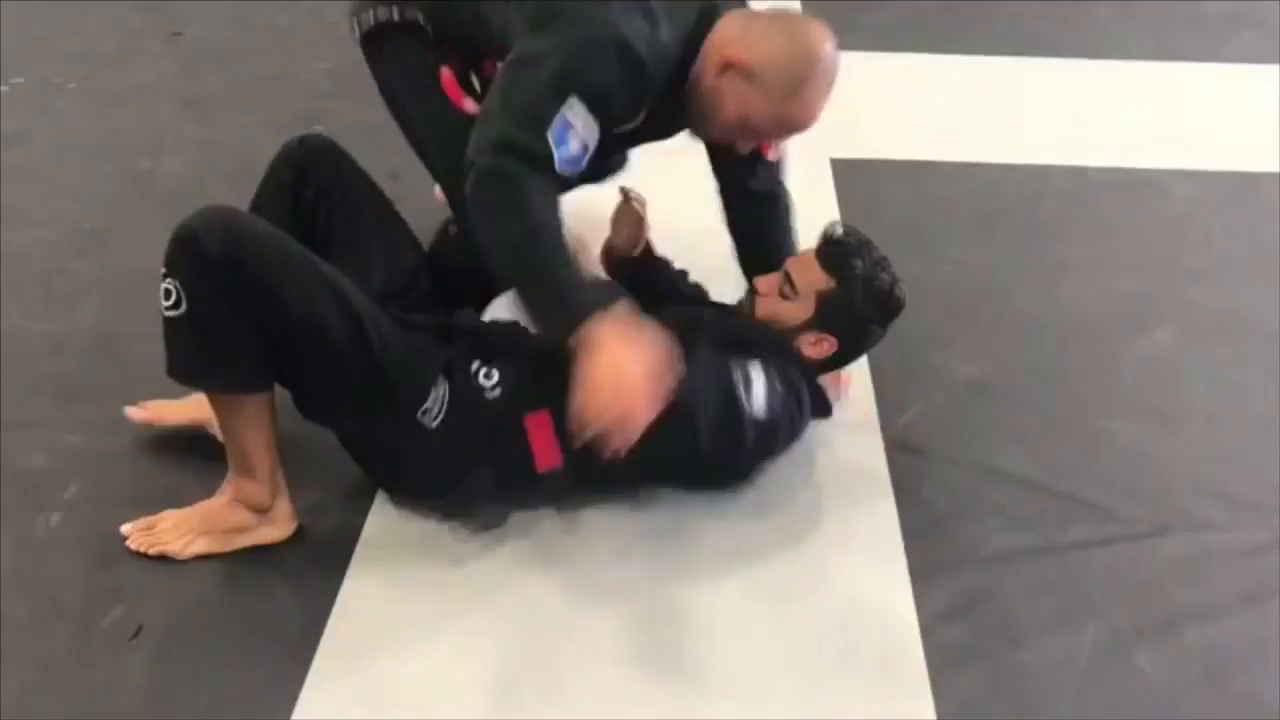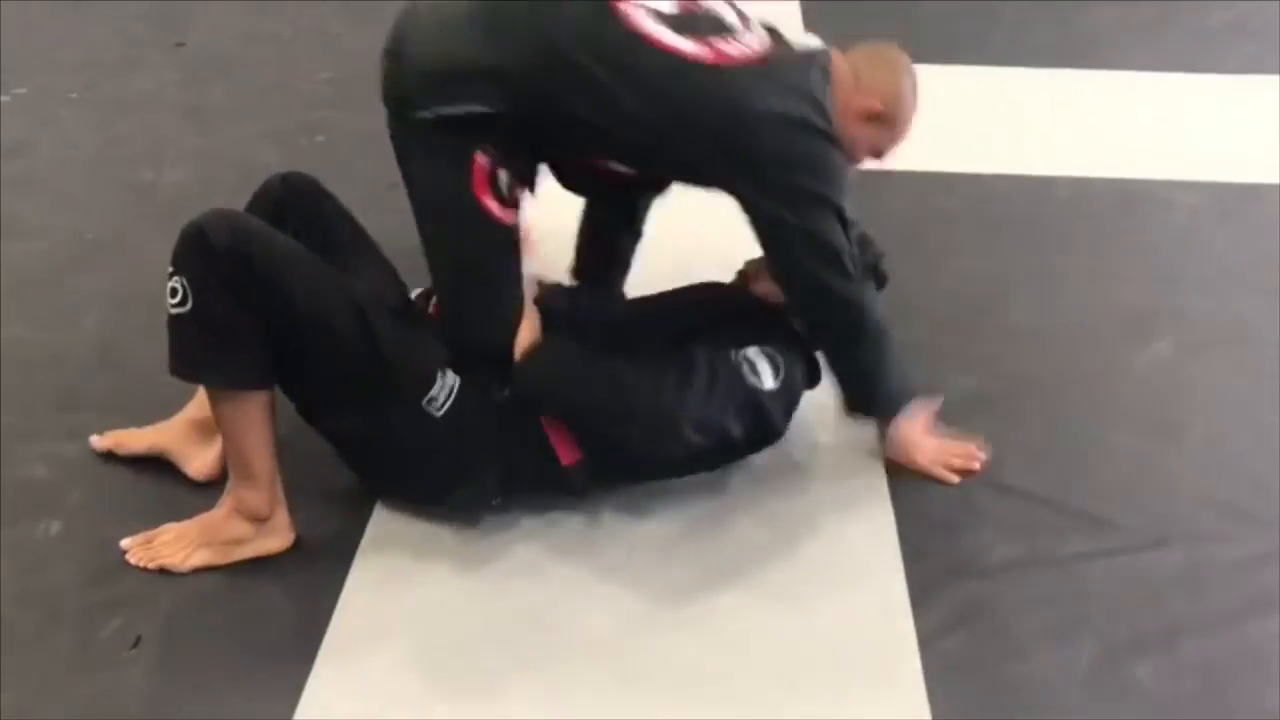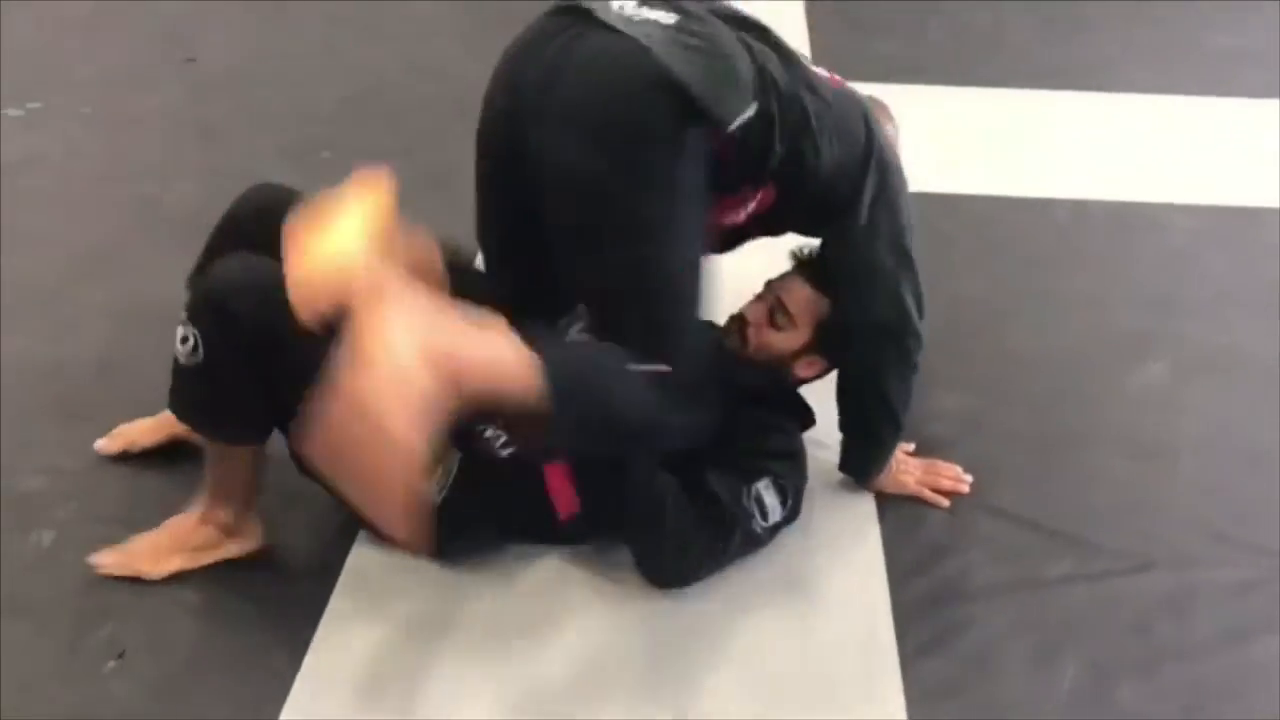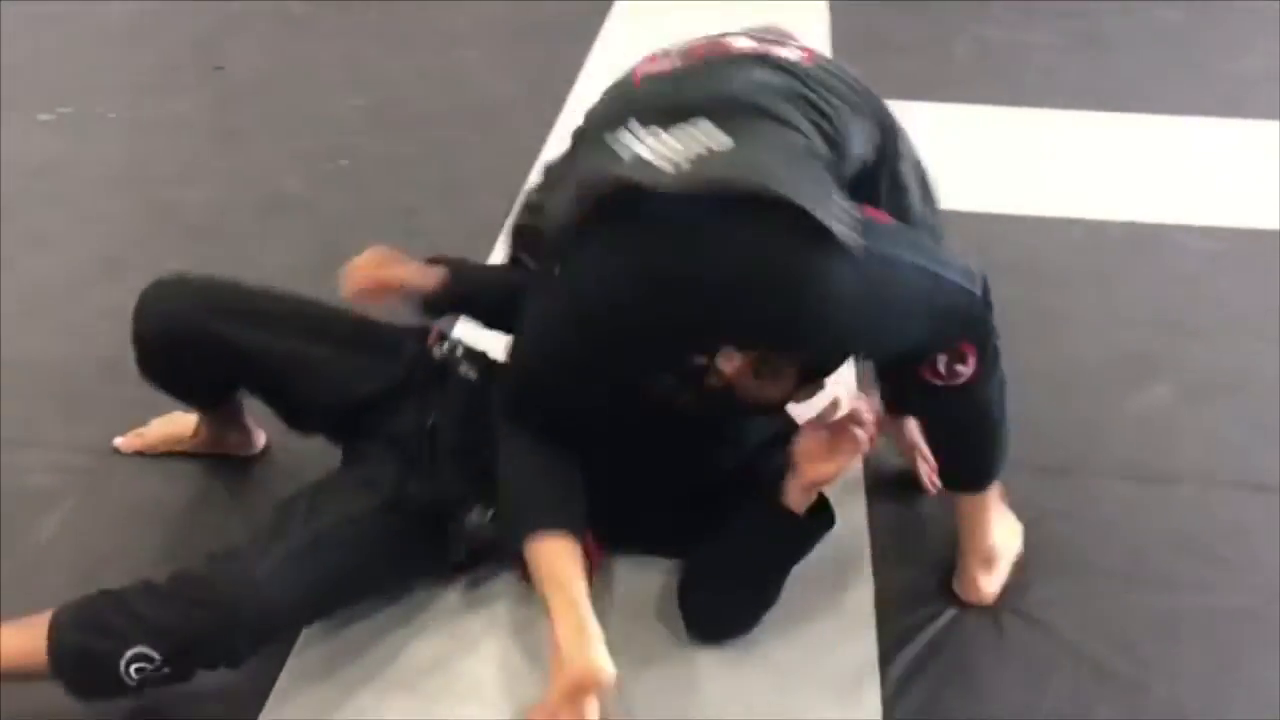
dt=0.3s
person 1, frame 1
left shoulder: (766, 401)
right shoulder: (746, 338)
right wrist: (631, 249)
left hip: (447, 422)
right hip: (460, 343)
left knee: (209, 242)
right knee: (311, 164)
left ankle: (255, 501)
right ankle: (235, 394)
person 1, frame 2
left shoulder: (760, 374)
right shoulder: (696, 320)
left elbow: (650, 414)
left wrist: (526, 337)
left hip: (441, 431)
right hip: (453, 362)
left knee: (214, 244)
right knee: (293, 196)
left ankle: (256, 512)
right ankle: (206, 425)
person 1, frame 3
left shoulder: (767, 455)
right shoulder: (708, 349)
left elbow: (677, 552)
left hip: (450, 477)
left knee: (238, 297)
right knee: (263, 217)
left ankle: (223, 520)
right ankle: (205, 414)
person 1, frame 4
left shoulder: (750, 459)
left elbow: (717, 614)
left wrist: (800, 494)
right wrist: (434, 279)
left hip: (451, 498)
right hip: (448, 391)
left knee: (237, 603)
right knee: (173, 313)
right ankle: (225, 430)
person 2, frame 1
left shoulder: (741, 44)
right shoulder: (604, 46)
left elbow: (754, 185)
right elbow: (503, 177)
right wrist: (595, 327)
right knee: (486, 199)
person 2, frame 2
left shoulder: (760, 67)
right shoulder: (787, 132)
right elbow: (832, 295)
left wrist: (595, 297)
right wrist: (894, 414)
right hip: (450, 72)
right knee: (486, 340)
person 2, frame 3
right shoulder: (864, 152)
right elbow: (883, 321)
right wrist: (868, 458)
right hip: (638, 96)
left knee: (533, 301)
right knee: (667, 406)
person 2, frame 4
left shoulder: (644, 92)
right shoulder: (853, 97)
left elbow: (538, 236)
right elbow: (917, 245)
right wrist: (887, 399)
left knee: (534, 414)
right knee: (963, 302)
right ankle: (980, 551)
